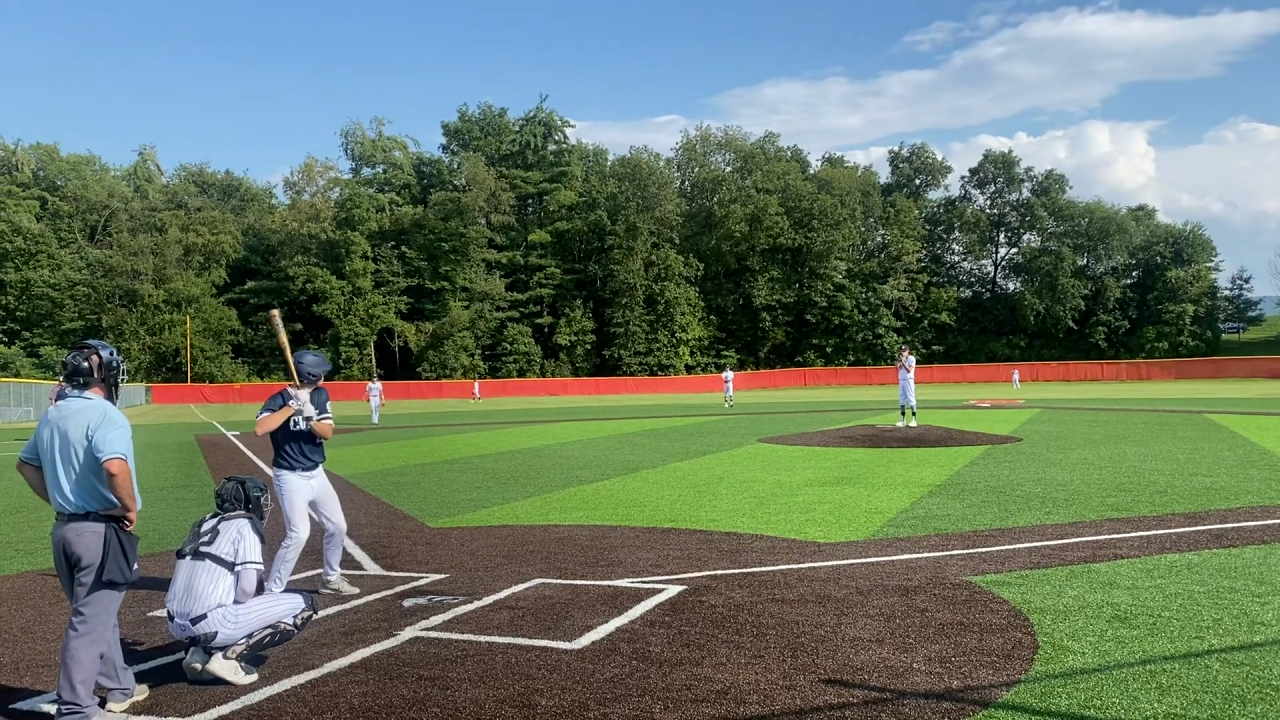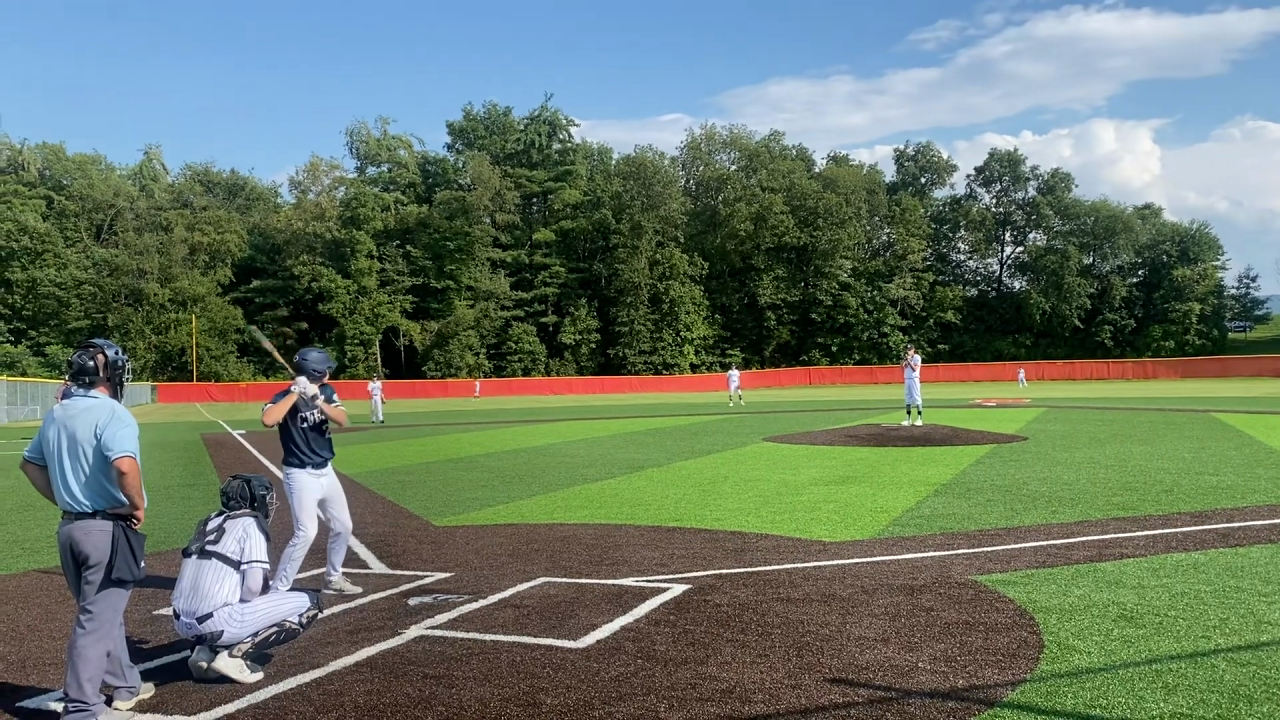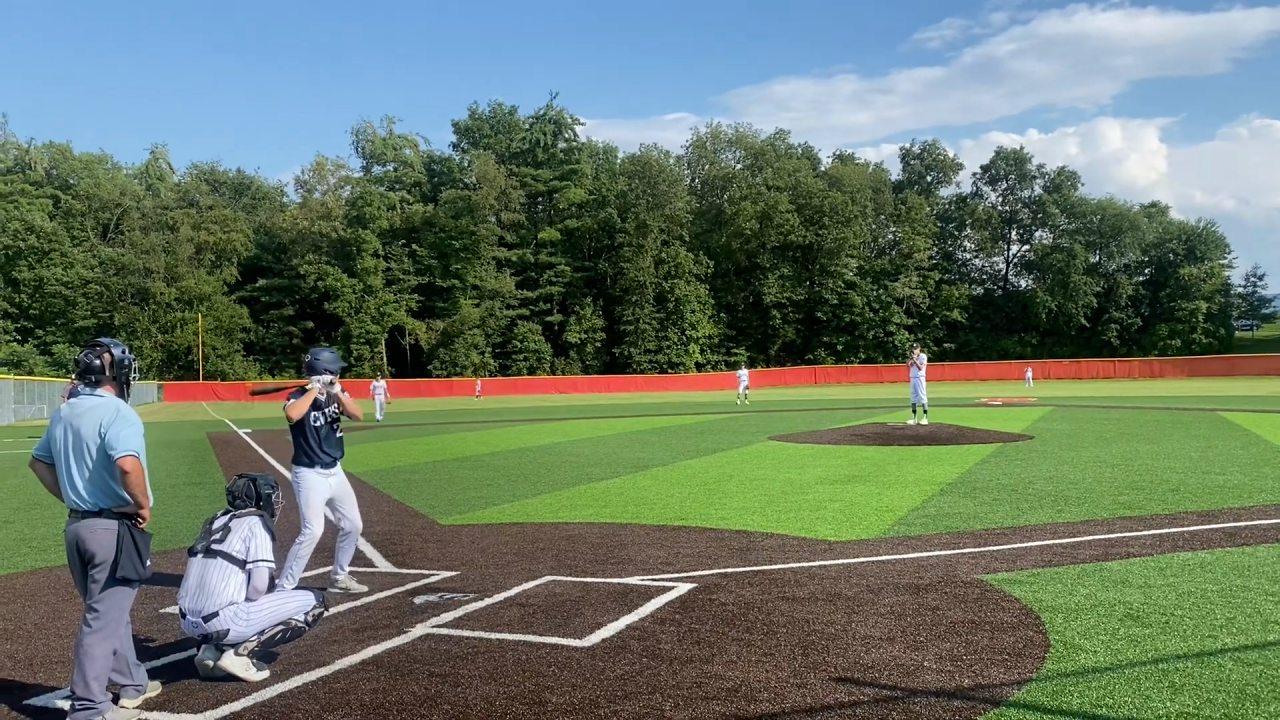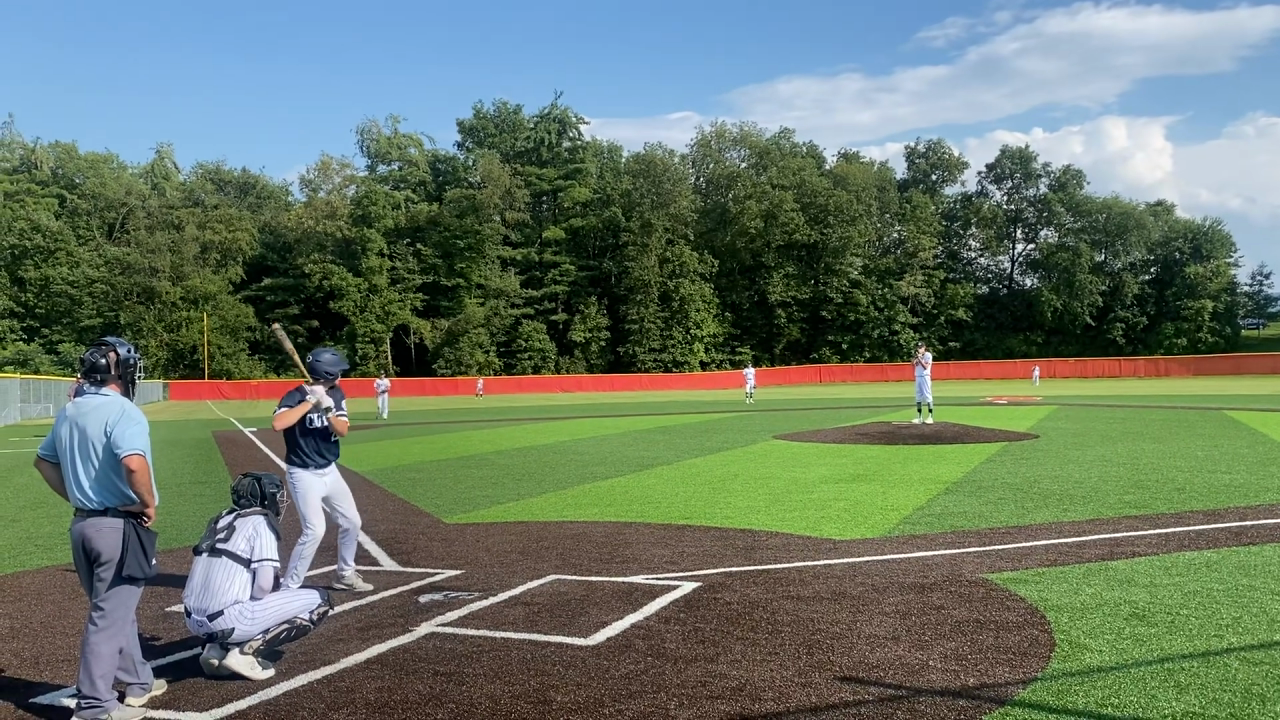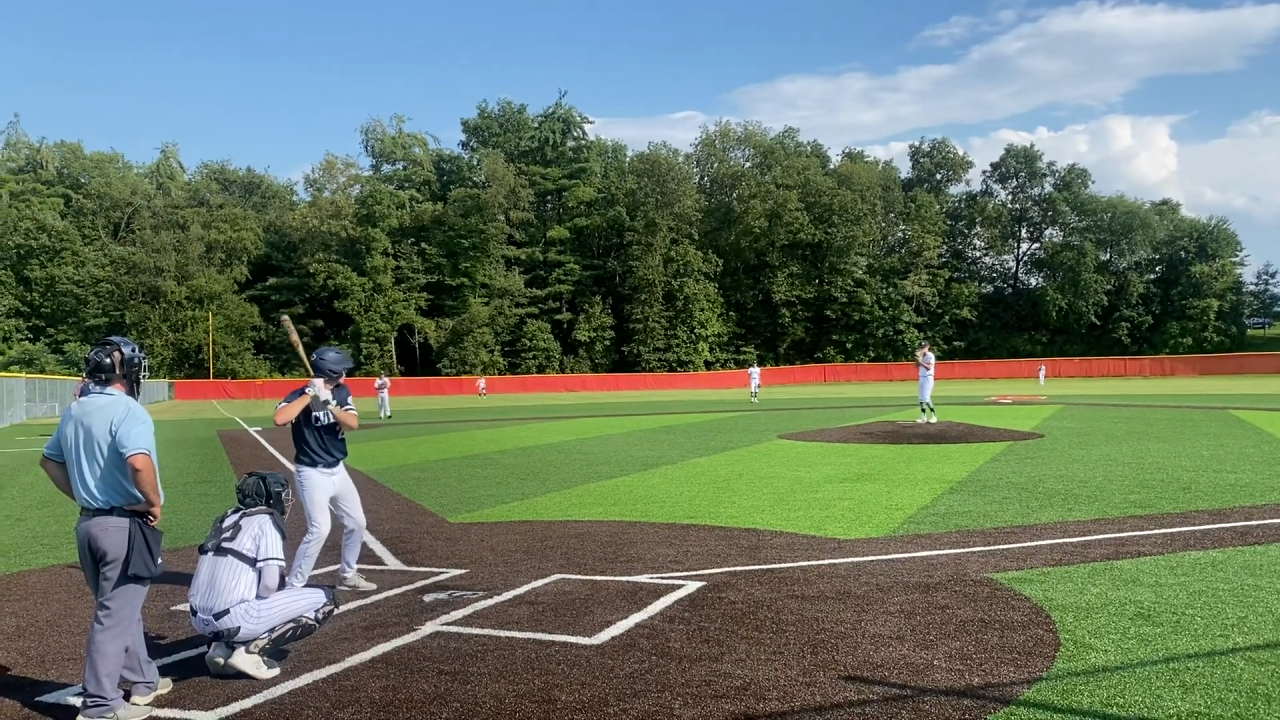
dt=0.4s
person 1, frame 1
left shoulder: (52, 415)
right shoulder: (105, 414)
left elbow: (26, 464)
right elbow: (115, 468)
right wrist: (130, 508)
left hip: (64, 528)
right hip: (100, 530)
left knee: (98, 613)
right knee: (91, 620)
left ankle: (120, 687)
person 1, frame 2
left shoulder: (55, 415)
right shoulder: (112, 413)
left elbow: (30, 463)
right elbow: (124, 465)
left wrist: (63, 500)
right wrist: (138, 506)
left hip: (70, 527)
right hip: (108, 529)
left knee: (103, 611)
right knee: (98, 618)
left ankle: (125, 685)
person 1, frame 3
left shoulder: (63, 413)
right shoulder: (117, 412)
left elbow: (39, 462)
right elbow: (127, 465)
right wrist: (143, 504)
left hip: (76, 525)
right hip: (113, 527)
left knee: (111, 609)
right knee: (104, 616)
left ankle: (132, 684)
person 1, frame 4
left shoulder: (68, 412)
right shoulder: (123, 410)
left elbow: (43, 460)
right elbow: (134, 463)
right wrist: (148, 503)
left hip: (82, 523)
right hip: (119, 526)
left knee: (116, 607)
right knee: (109, 615)
left ankle: (138, 682)
person 1, frame 5
left shoulder: (73, 411)
right shoulder: (127, 410)
left elbow: (49, 460)
right elbow: (139, 463)
right wrist: (154, 502)
left hip: (88, 523)
right hip: (124, 525)
left knee: (122, 607)
right knee: (115, 614)
left ankle: (143, 681)
person 2, frame 1
left shoulder: (320, 395)
right shoulder: (278, 400)
left elbow: (328, 433)
right elbow: (259, 430)
left wrist: (310, 418)
right wrist: (292, 406)
left hip: (317, 474)
right hip: (290, 478)
left knee: (337, 527)
right knee: (298, 535)
left ankle: (331, 579)
right ankle: (271, 592)
person 2, frame 2
left shoulder: (326, 391)
right shoulder: (285, 396)
left elbow: (342, 420)
right elbow: (267, 420)
left wrist: (317, 400)
right wrist: (295, 392)
left hip: (326, 472)
right hip: (300, 476)
left knee: (343, 527)
right knee: (306, 533)
left ankle: (333, 579)
right ankle: (277, 590)
person 2, frame 3
left shoulder: (335, 392)
right shoulder: (298, 396)
left elbow: (357, 415)
right elbow: (292, 415)
left wrist: (335, 390)
right wrist: (315, 388)
left hip: (335, 472)
right hip: (309, 475)
left knee: (352, 526)
right knee: (312, 532)
left ankle: (339, 578)
right ankle: (283, 589)
person 2, frame 4
left shoulder: (336, 394)
right shoulder: (294, 397)
left elbow: (343, 431)
right elbow: (278, 424)
left wrist: (329, 411)
right wrist: (310, 401)
left hip: (330, 471)
right hip: (303, 475)
left knee: (351, 522)
right knee: (314, 531)
left ankle: (345, 574)
right ankle: (288, 588)
person 2, frame 5
left shoulder: (342, 392)
right shoulder: (300, 395)
left elbow: (353, 424)
right elbow: (279, 419)
left wrist: (329, 403)
right wrist: (309, 394)
left hip: (338, 470)
right hip: (312, 474)
left knee: (356, 523)
right knee: (319, 530)
left ankle: (348, 576)
right ankle: (293, 587)
person 3, frame 1
left shoulder: (204, 524)
right shoulder: (245, 525)
right elbow: (247, 588)
right wrist: (235, 617)
left hip: (176, 624)
right hip: (210, 623)
right knee: (304, 605)
left ankle: (201, 652)
right ankle: (229, 657)
person 3, frame 2
left shoulder: (209, 522)
right shoulder: (250, 524)
right elbow: (253, 587)
right wrist: (241, 616)
left hip: (182, 623)
right hip: (216, 622)
right knee: (309, 603)
left ankle: (206, 650)
right ankle: (235, 655)
person 3, frame 3
left shoulder: (215, 521)
right shoulder: (256, 523)
right elbow: (259, 586)
right wrist: (246, 616)
left hip: (188, 622)
right hip: (221, 621)
right knee: (315, 601)
left ankle: (212, 650)
right ankle: (241, 654)
person 3, frame 4
left shoulder: (221, 520)
right shoulder: (260, 522)
right elbow: (264, 585)
right wrist: (252, 614)
left hip: (193, 620)
right hip: (226, 619)
right knee: (320, 600)
left ankle: (217, 648)
right ankle: (246, 652)
person 3, frame 5
left shoulder: (226, 519)
right shoulder: (266, 521)
right elbow: (270, 584)
right wrist: (258, 613)
left hip: (199, 619)
right hip: (232, 618)
right knee: (325, 599)
left ankle: (222, 648)
right ankle: (252, 651)
